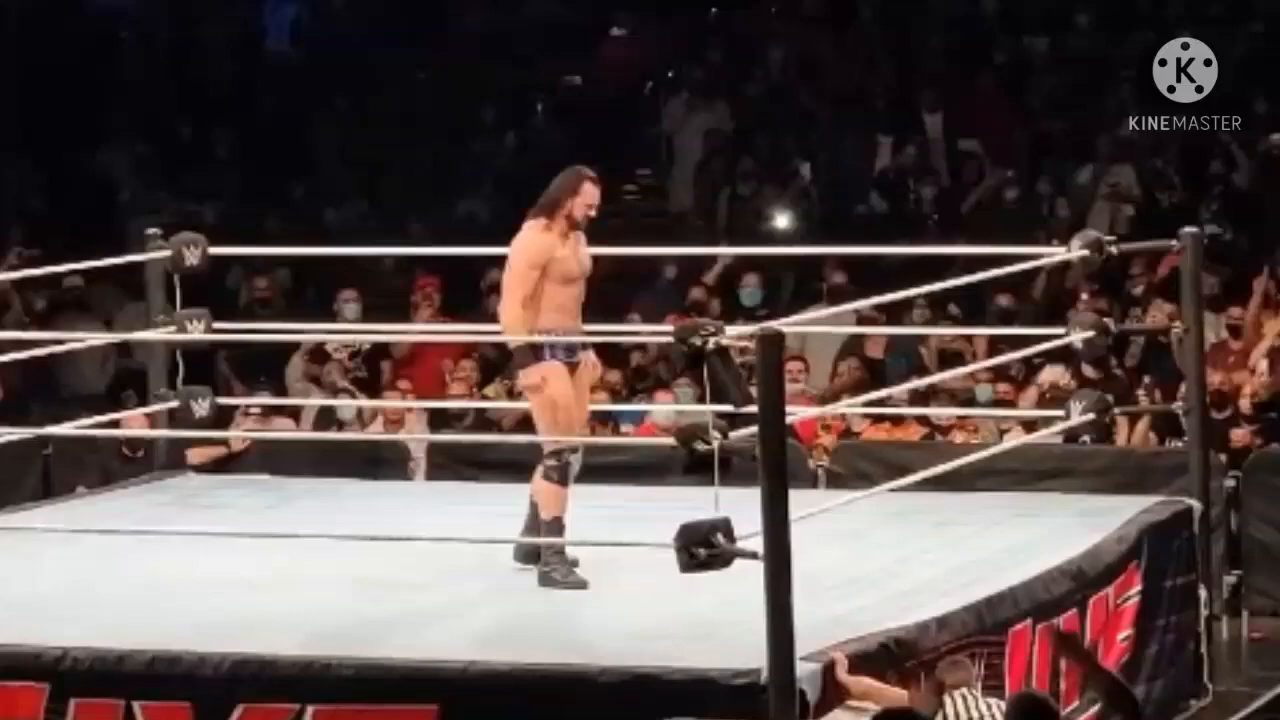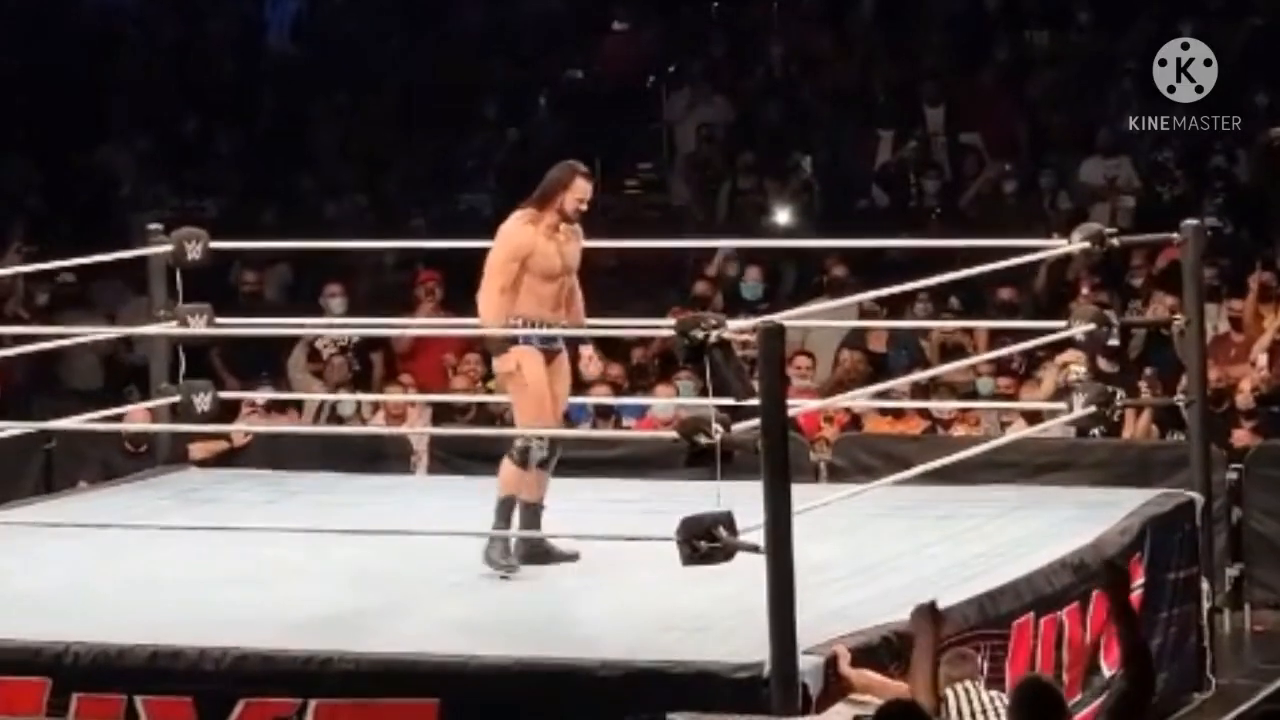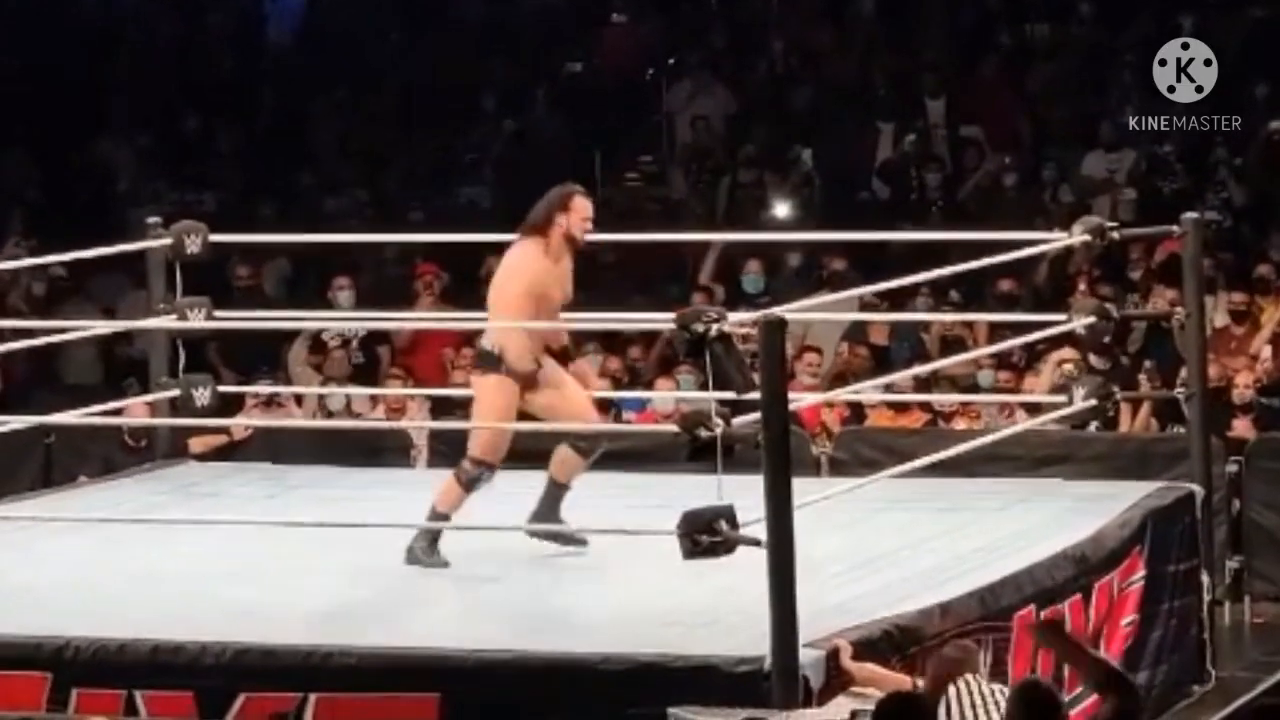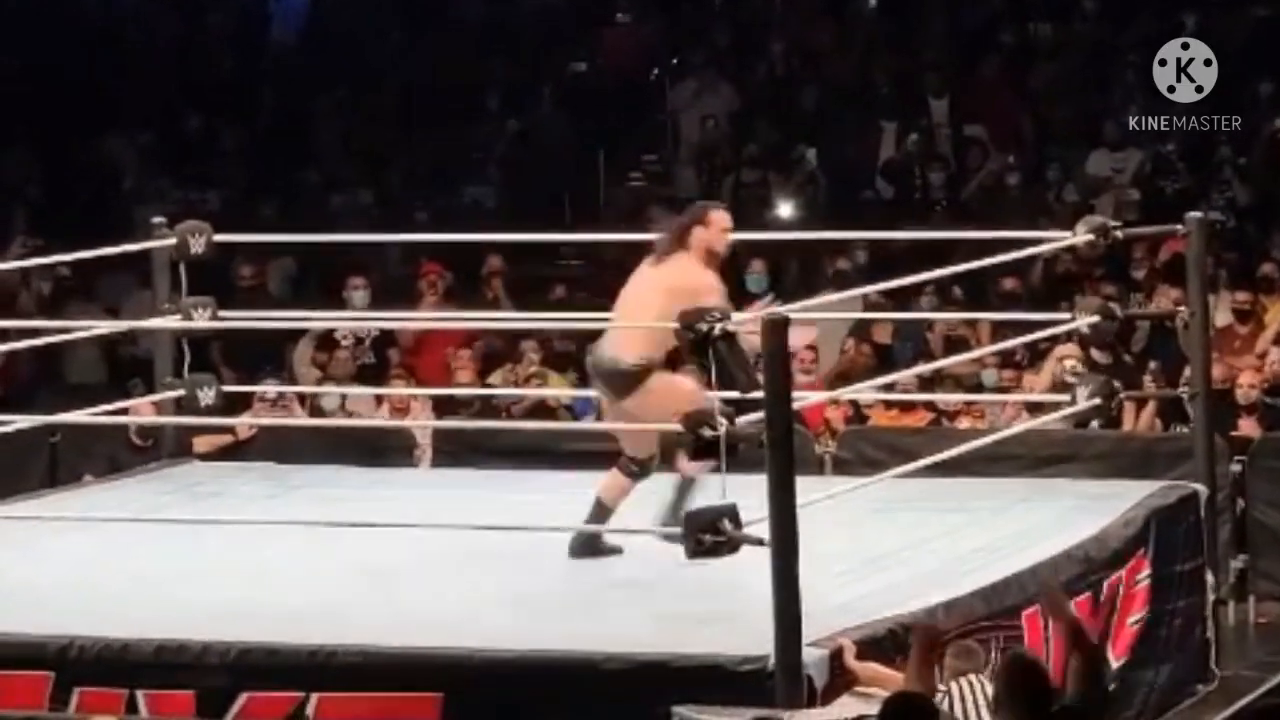
dt=0.4s
person 1, frame 1
left shoulder: (576, 239)
right shoulder: (534, 239)
right elbow: (512, 304)
left wrist: (586, 348)
right wrist: (523, 361)
left hip: (570, 348)
right hip: (542, 350)
left knee: (566, 449)
right knee: (561, 450)
left ankle: (532, 541)
right ankle: (552, 558)
person 1, frame 2
left shoulder: (572, 232)
right shoulder: (520, 230)
right elbow: (490, 293)
right wrist: (498, 350)
left hip: (554, 339)
right hip: (520, 337)
left knee: (548, 442)
right knee: (533, 437)
left ankle: (530, 539)
right ankle: (499, 534)
person 1, frame 3
left shoulder: (565, 257)
right shoulder: (528, 260)
right elbow: (513, 327)
left wrist: (567, 359)
right wrist: (536, 375)
left hip: (537, 360)
right hip: (501, 363)
left knee: (590, 431)
right knee: (485, 460)
left ankle: (546, 514)
right ankle: (425, 540)
person 1, frame 4
left shoulder: (657, 264)
right shoulder: (699, 277)
right elbow: (720, 331)
left hip: (605, 363)
right hip: (628, 372)
left knee: (641, 456)
right knee: (713, 421)
left ankle: (588, 537)
right ankle: (676, 516)
